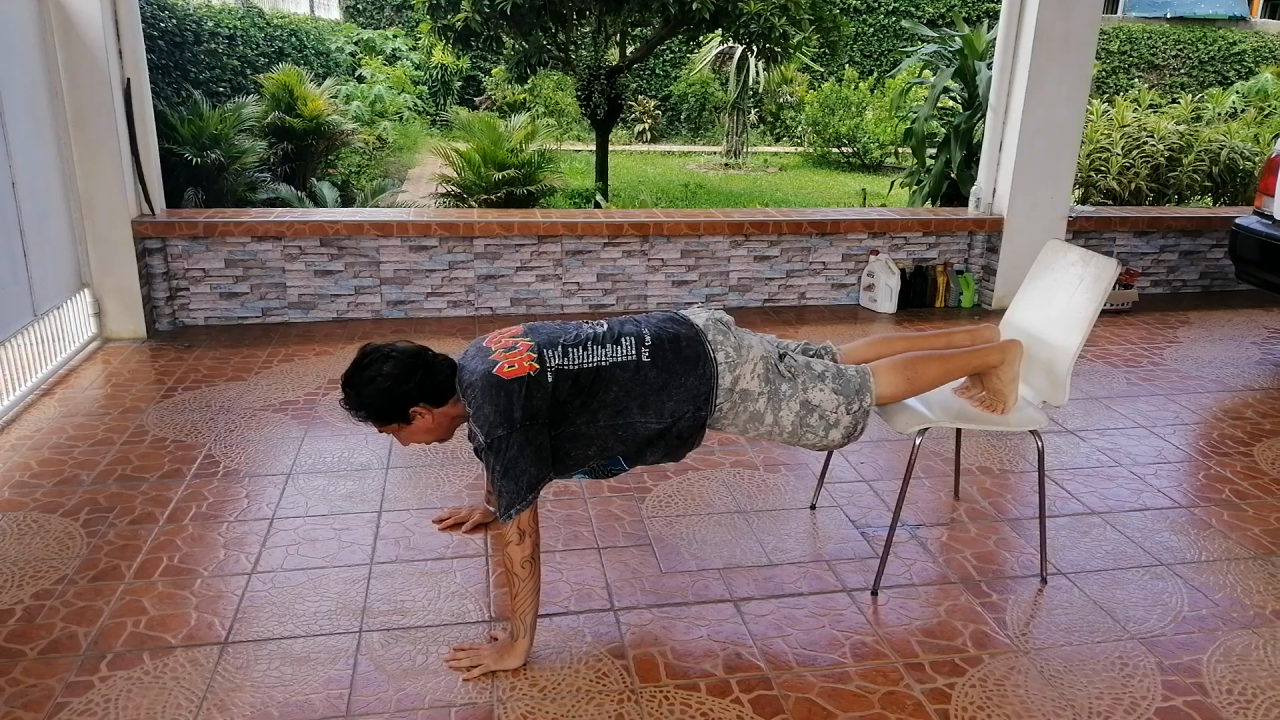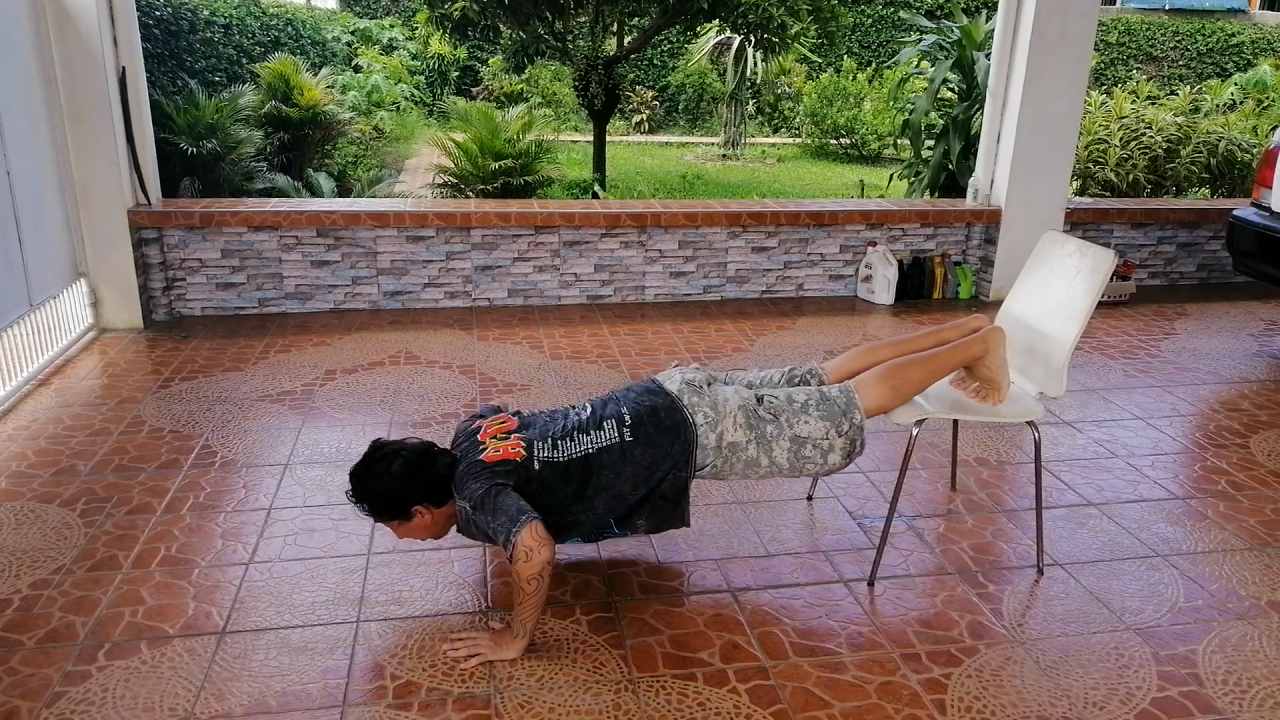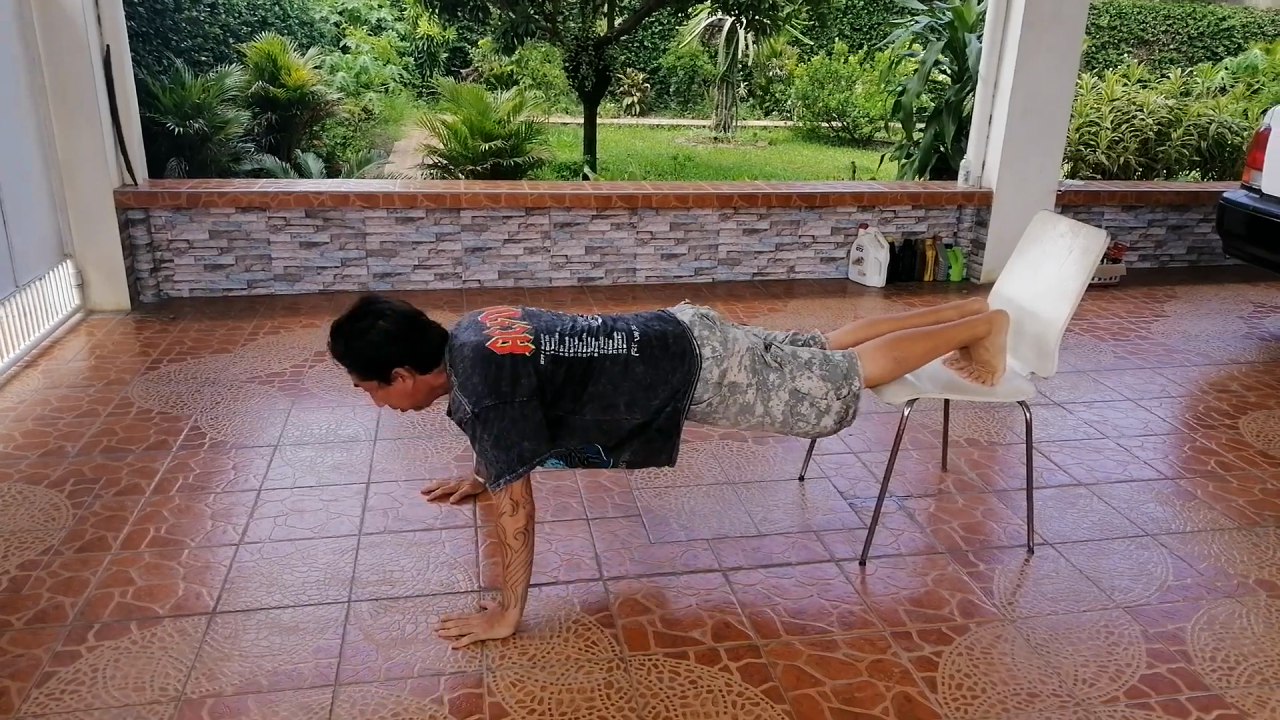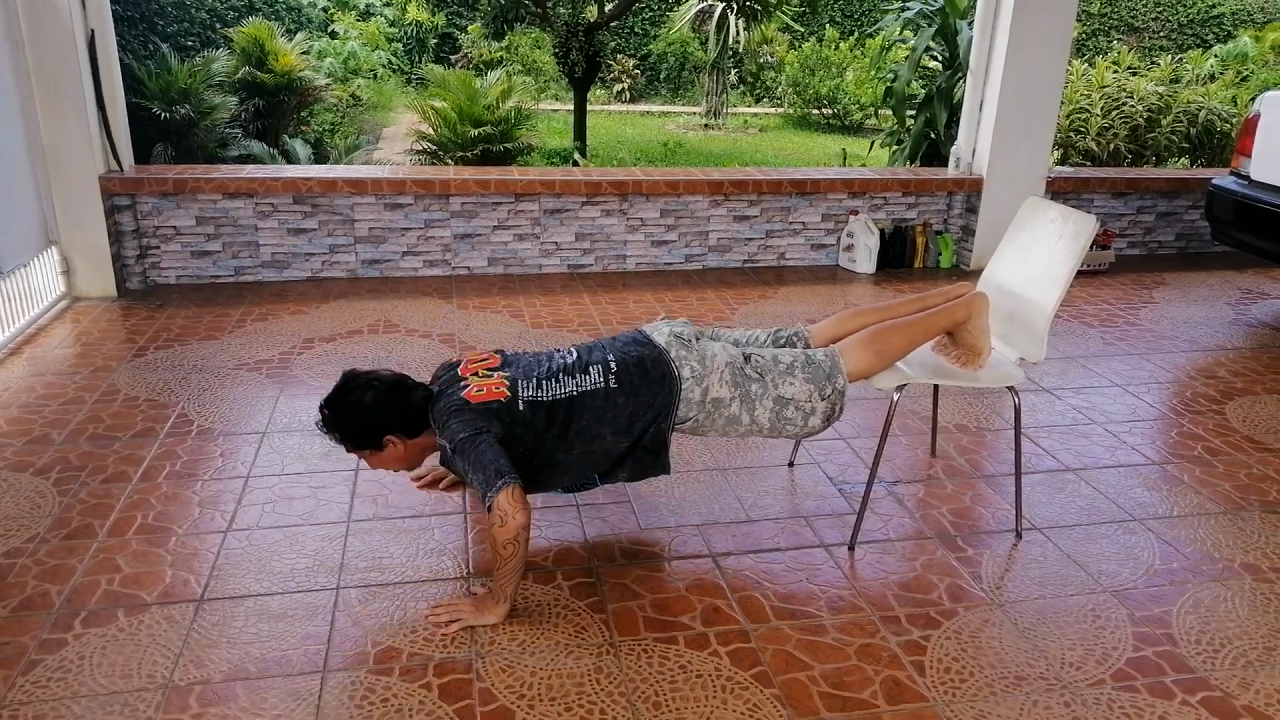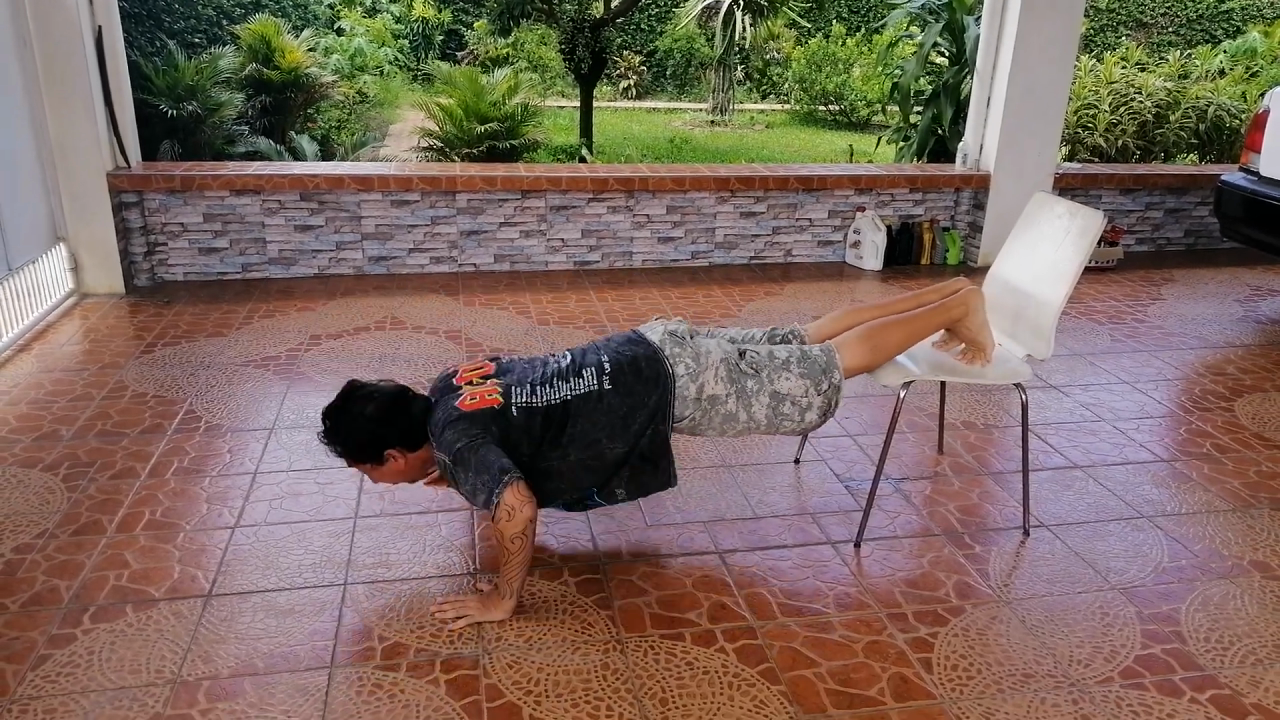
dt=0.7s
person 1, frame 1
left shoulder: (491, 402)
right shoulder: (473, 362)
left elbow: (522, 533)
left wrist: (515, 644)
right wrist: (489, 502)
left hip: (713, 377)
right hip: (698, 340)
left knee: (860, 396)
right knee: (840, 365)
left ankle: (994, 356)
right ankle: (975, 335)
person 1, frame 2
left shoulder: (477, 491)
right shoulder: (468, 439)
left elbow: (536, 549)
left wrist: (515, 634)
left hip: (692, 432)
right hip: (676, 395)
left knee: (850, 412)
right knee: (825, 382)
left ankle: (980, 343)
right ankle: (963, 326)
person 1, frame 3
left shoulder: (480, 376)
right shoulder: (466, 335)
left elbow: (515, 506)
left wrist: (507, 613)
right wrist: (481, 472)
left hip: (697, 370)
right hip: (683, 337)
left knee: (848, 379)
right knee: (827, 350)
left ankle: (981, 328)
right ankle: (963, 309)
person 1, frame 4
left shoulder: (460, 424)
right shoulder: (449, 378)
left elbow: (512, 511)
left wrist: (497, 600)
right wrist: (471, 463)
left hip: (677, 383)
right hip: (661, 349)
left knee: (834, 373)
right knee: (813, 342)
left ankle: (964, 311)
right ankle: (951, 296)
person 1, frame 5
left shoulder: (453, 439)
right shoulder: (447, 393)
left elbow: (517, 508)
left wrist: (502, 596)
right wrist: (466, 469)
left hip: (674, 385)
right hip: (658, 349)
left knee: (832, 368)
right knee: (811, 343)
left ankle: (959, 307)
right ankle: (947, 291)
